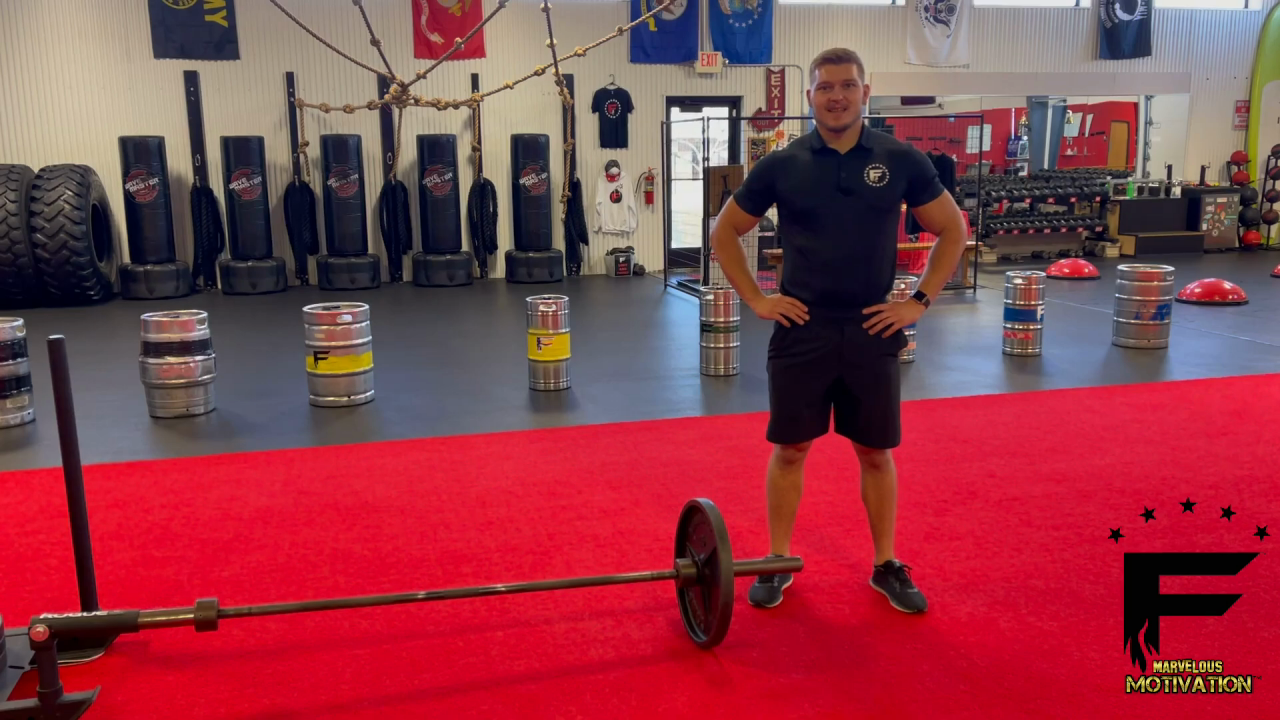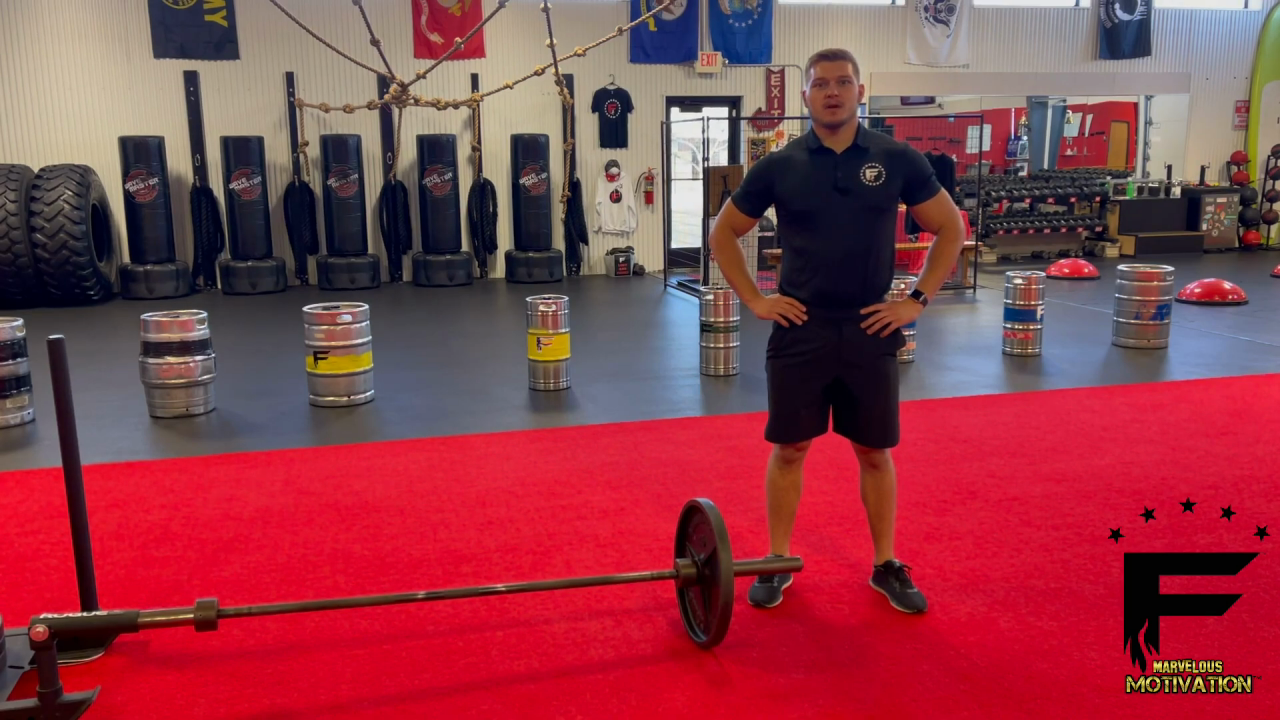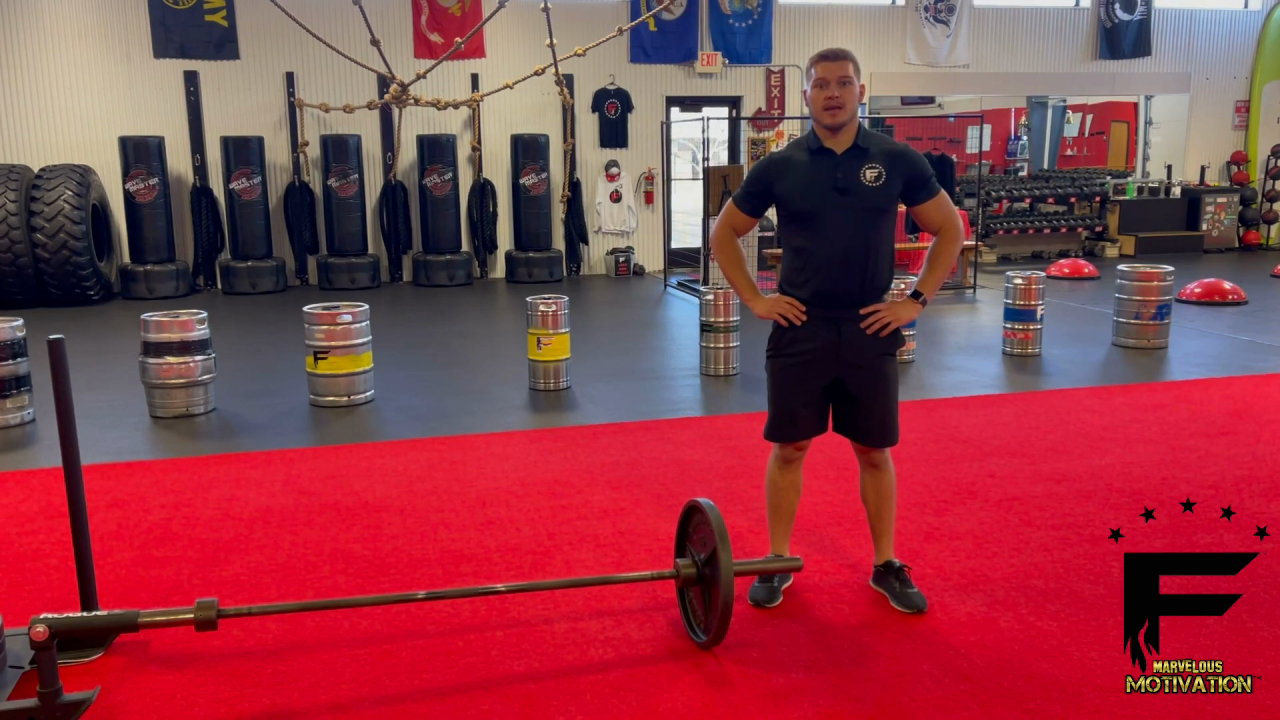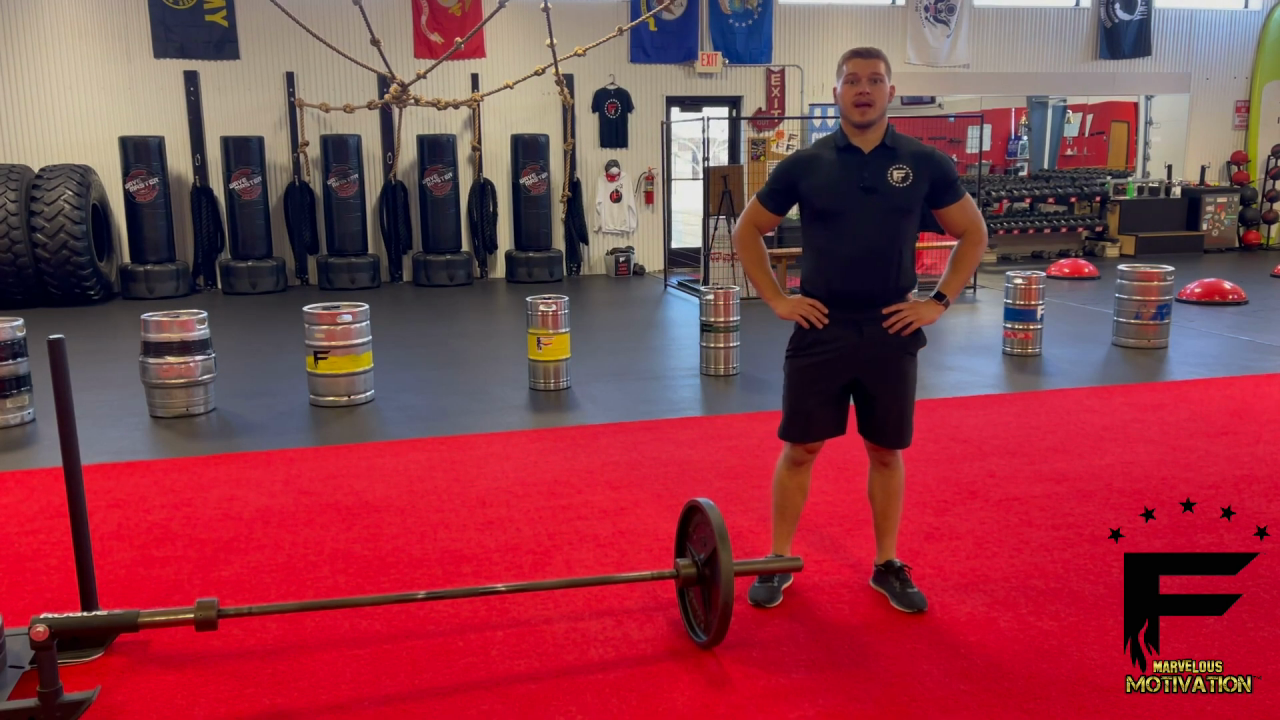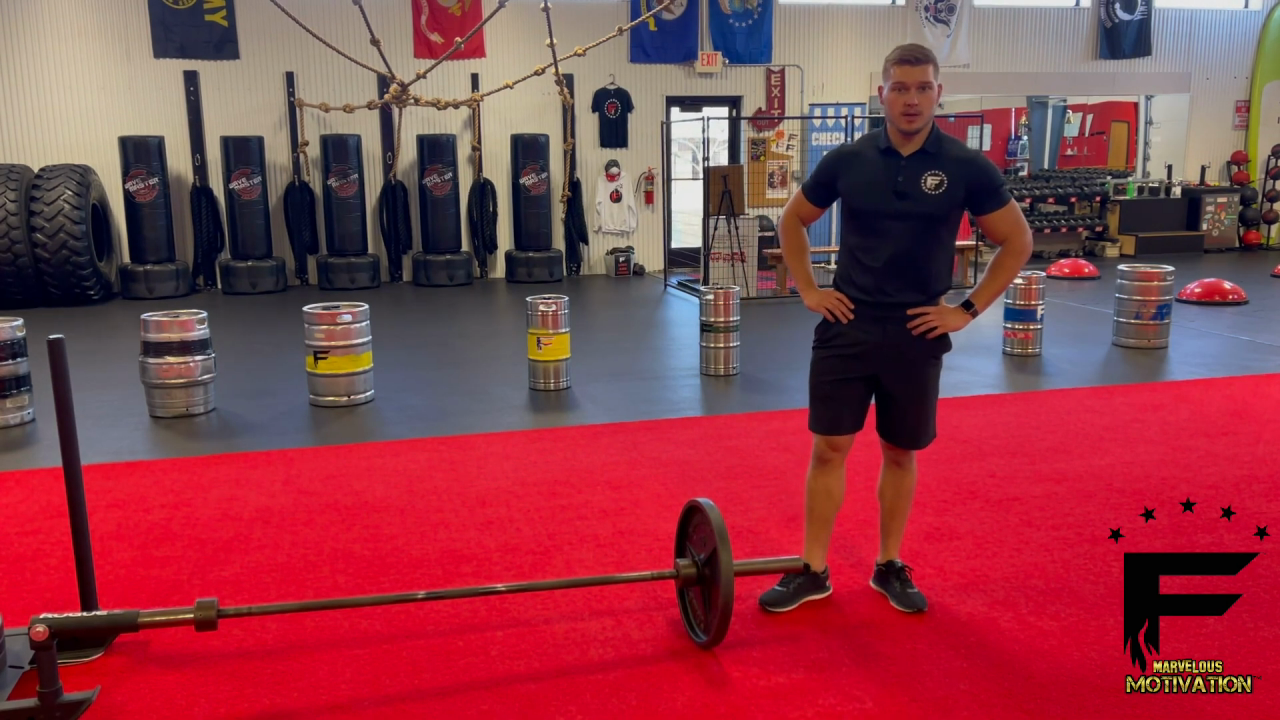
dt=1s
person 1, frame 1
left shoulder: (901, 160)
right shoulder: (781, 165)
left elbow: (952, 230)
right elbow: (725, 232)
left wrist: (920, 300)
right wrist: (755, 299)
left hip: (872, 332)
right hip: (801, 331)
left knee: (876, 453)
right knee: (790, 449)
left ankle: (887, 565)
right ankle: (777, 563)
person 1, frame 2
left shoulder: (897, 160)
right shoulder: (779, 166)
left elbow: (949, 229)
right elbow: (723, 234)
left wrist: (918, 299)
right wrist: (753, 299)
left hip: (870, 331)
right hip: (799, 331)
left knee: (875, 452)
right knee: (789, 448)
left ankle: (887, 566)
right ankle: (777, 563)
person 1, frame 3
left shoulder: (898, 160)
right shoulder: (778, 167)
left elbow: (949, 230)
right elbow: (724, 234)
left wrist: (917, 299)
right wrist: (753, 299)
left hip: (869, 331)
right hip: (799, 331)
left knee: (875, 451)
right knee: (788, 448)
left ankle: (887, 565)
right ankle: (777, 562)
person 1, frame 4
left shoulder: (924, 162)
right shoulder: (804, 164)
left elbow: (972, 233)
right elbow: (748, 231)
left wrist: (939, 301)
right wrist: (776, 299)
left hip: (890, 333)
right hip: (820, 332)
left knee: (886, 452)
right knee: (800, 449)
left ankle: (888, 564)
right ankle: (779, 561)
person 1, frame 5
left shoulder: (967, 167)
right shoulder: (846, 160)
left elbow: (1017, 242)
right elbow: (792, 221)
left wrist: (968, 309)
right wrist: (807, 290)
left hip: (916, 334)
right hip: (846, 327)
left knee: (901, 453)
right knee: (828, 448)
left ankle: (889, 565)
right ankle: (813, 570)
